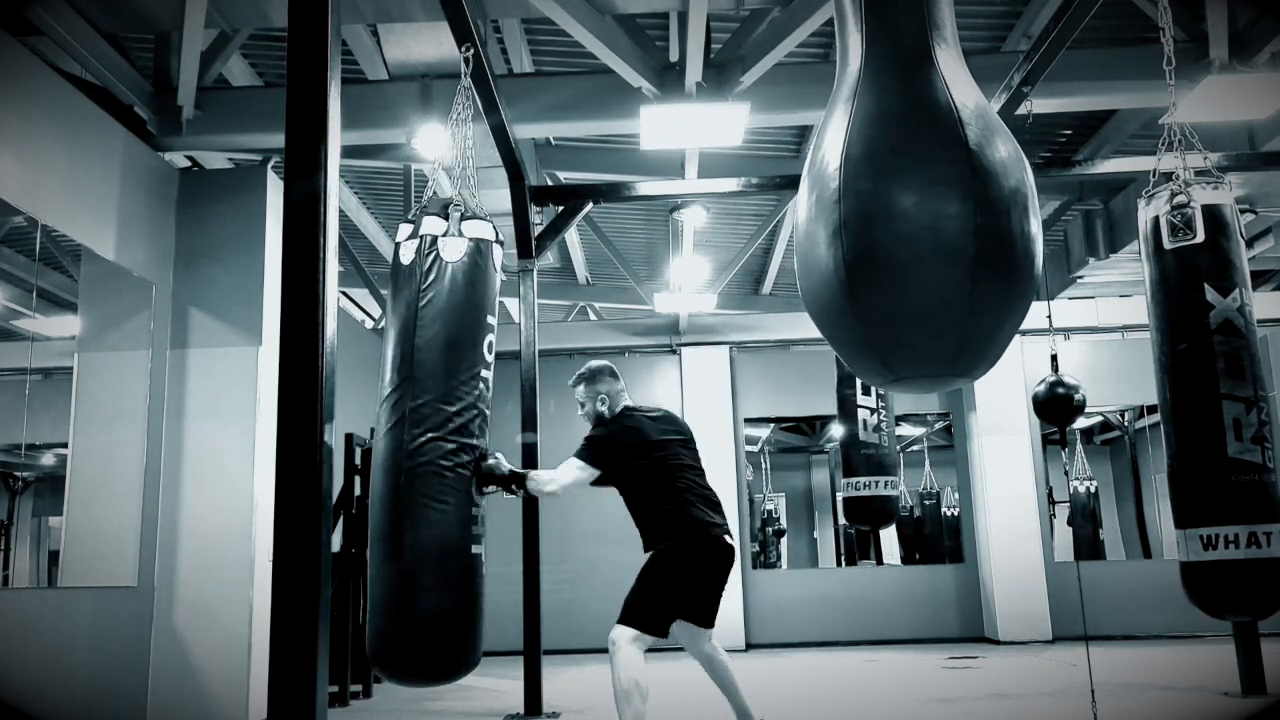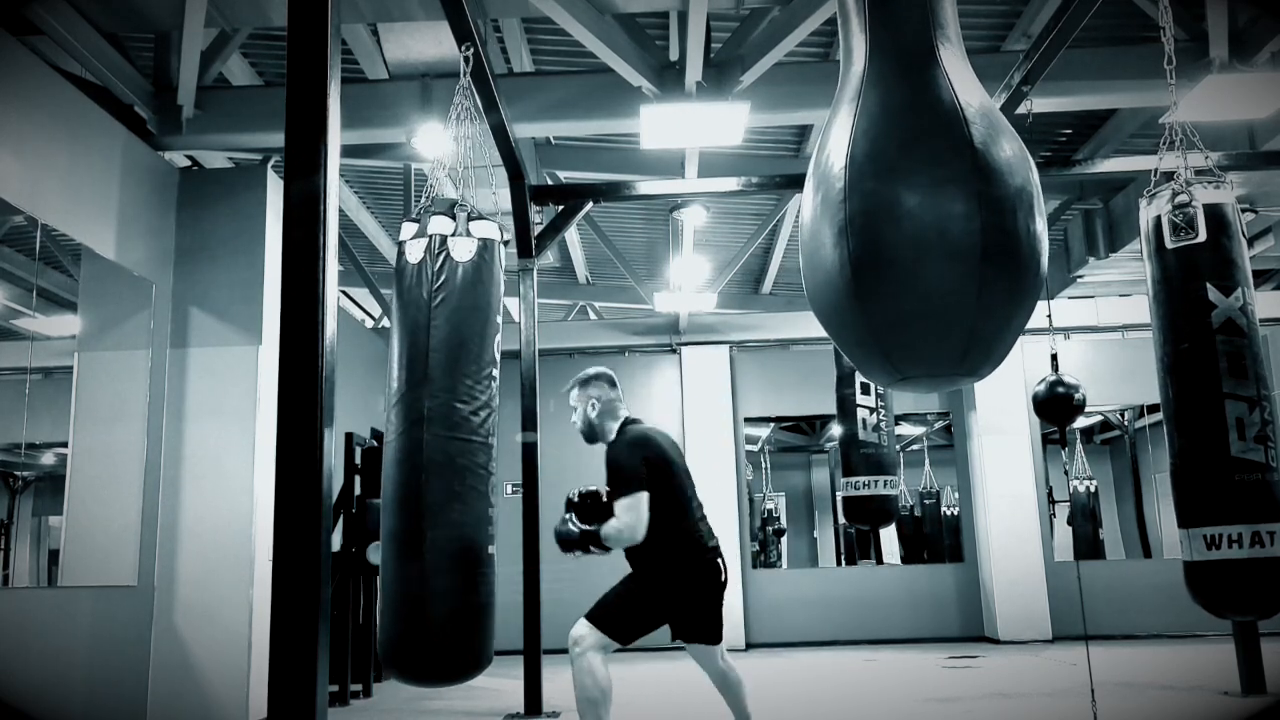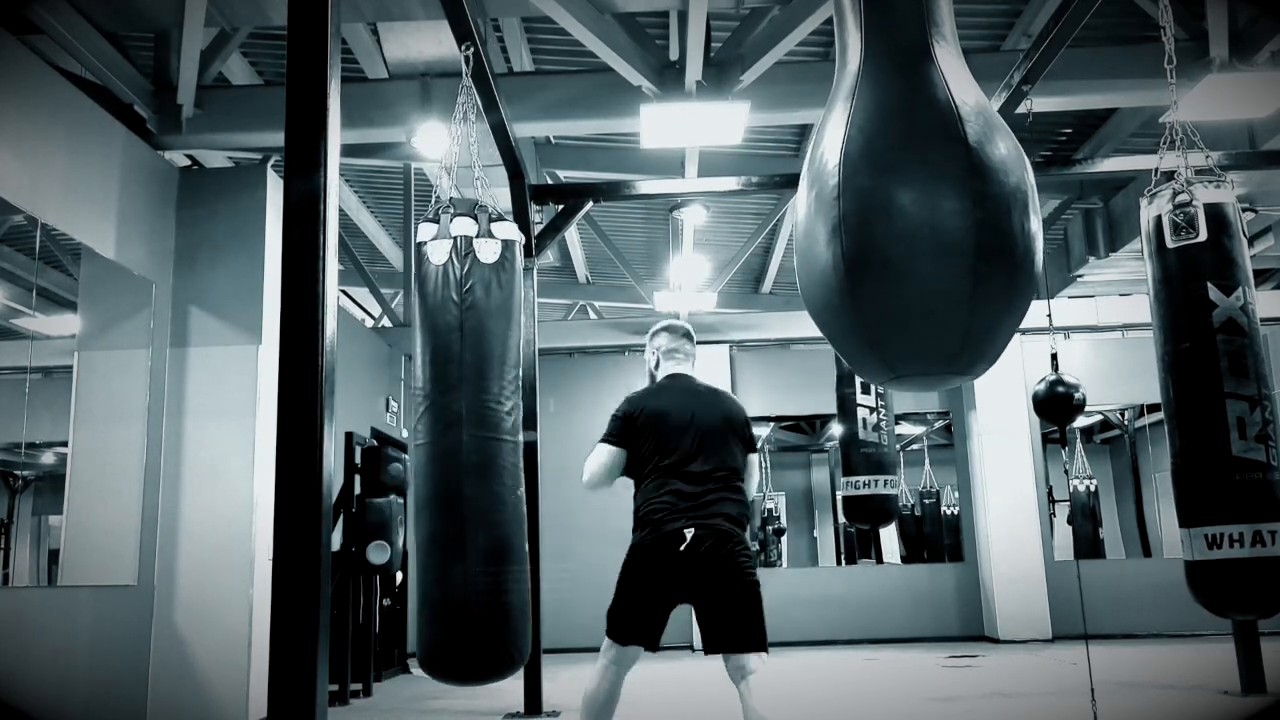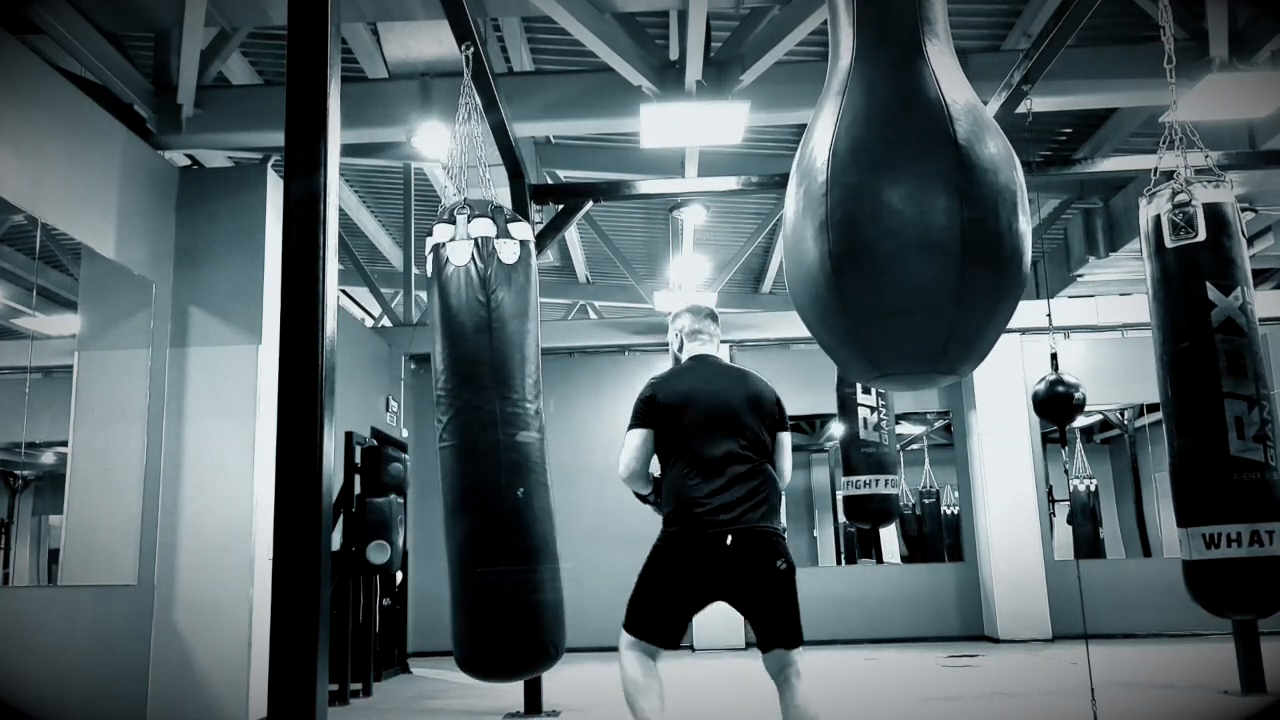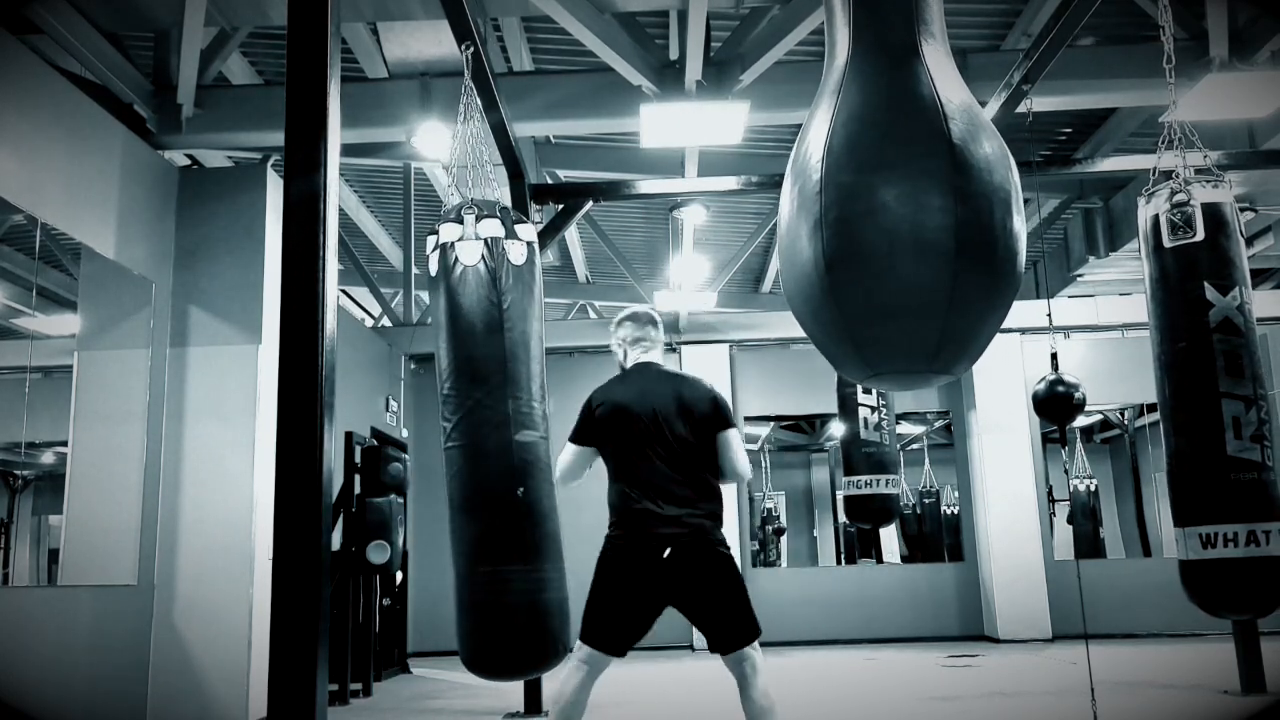
dt=0.4s
person 1, frame 1
left shoulder: (616, 431)
right shoulder: (665, 420)
left elbow: (558, 484)
left wrist: (506, 475)
left hip: (685, 547)
right hip: (713, 543)
left knee: (625, 640)
right knee: (697, 639)
person 1, frame 2
left shoulder: (625, 448)
right shoulder: (648, 438)
left elbow: (633, 530)
left wrist: (584, 536)
left hip: (674, 569)
right hip: (706, 567)
left knee: (584, 642)
right knee: (710, 653)
person 1, frame 3
left shoulder: (636, 406)
right shoulder: (731, 408)
left elbow: (593, 479)
right elbow: (749, 487)
left hip: (658, 545)
right hip: (727, 548)
left knee: (615, 658)
right knee: (747, 673)
person 1, frame 4
left shoulder: (659, 390)
right shoulder: (761, 389)
left elbow: (629, 472)
right elbow: (782, 474)
left wrist: (653, 489)
left hip: (688, 540)
right hip: (762, 542)
left knee: (637, 648)
right knee: (787, 670)
person 1, frame 5
left shoulder: (607, 399)
right shoulder: (705, 394)
left elbow: (565, 476)
right elbow: (739, 471)
left hip: (635, 549)
right hip: (702, 547)
left knee: (586, 662)
right knee: (746, 659)
